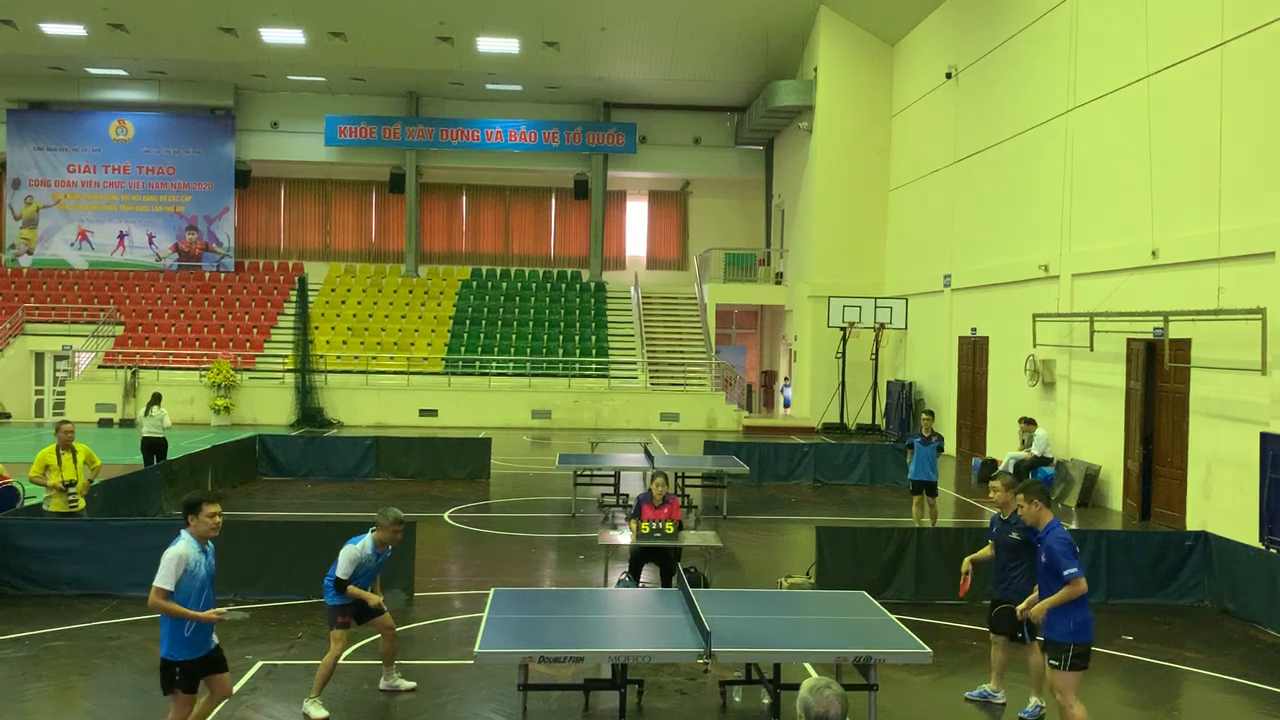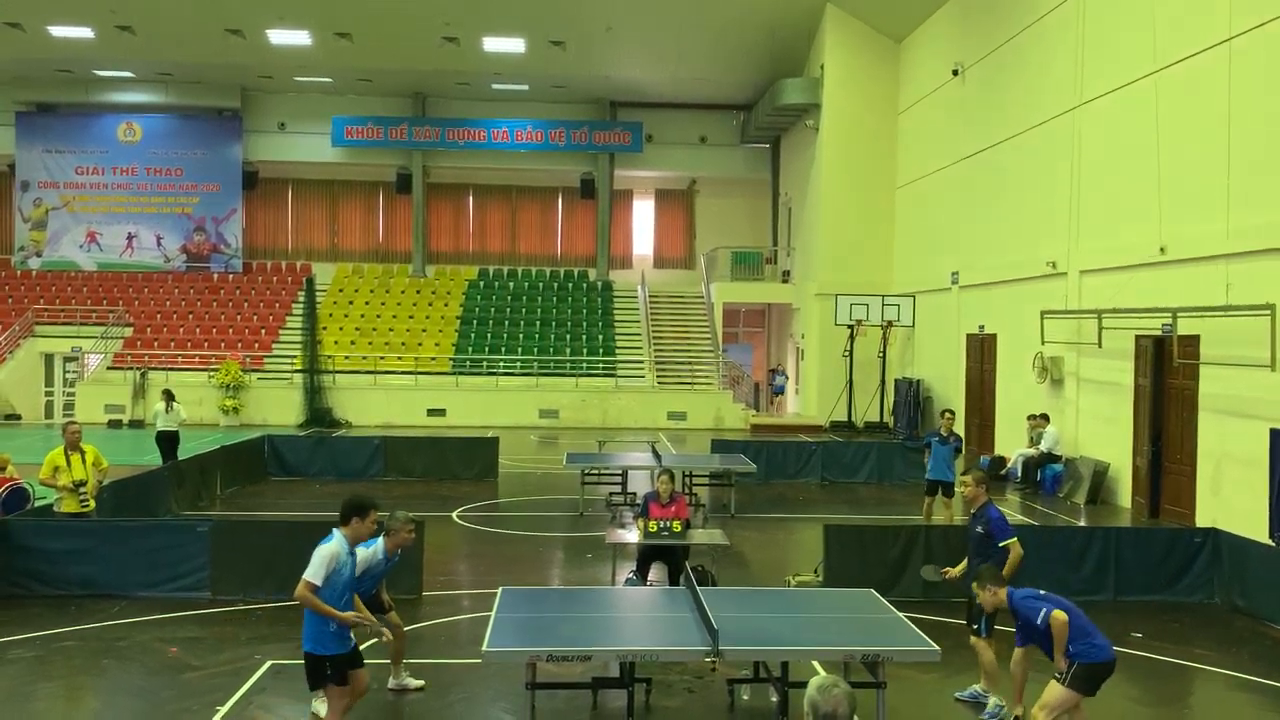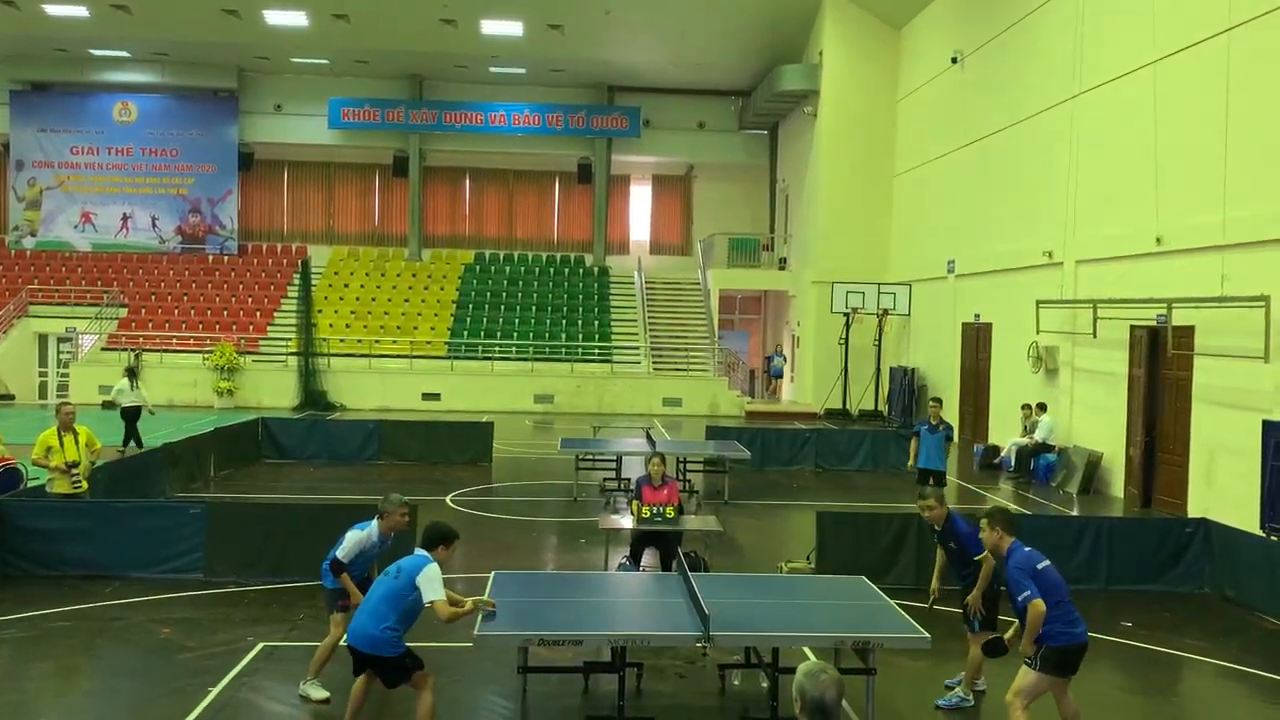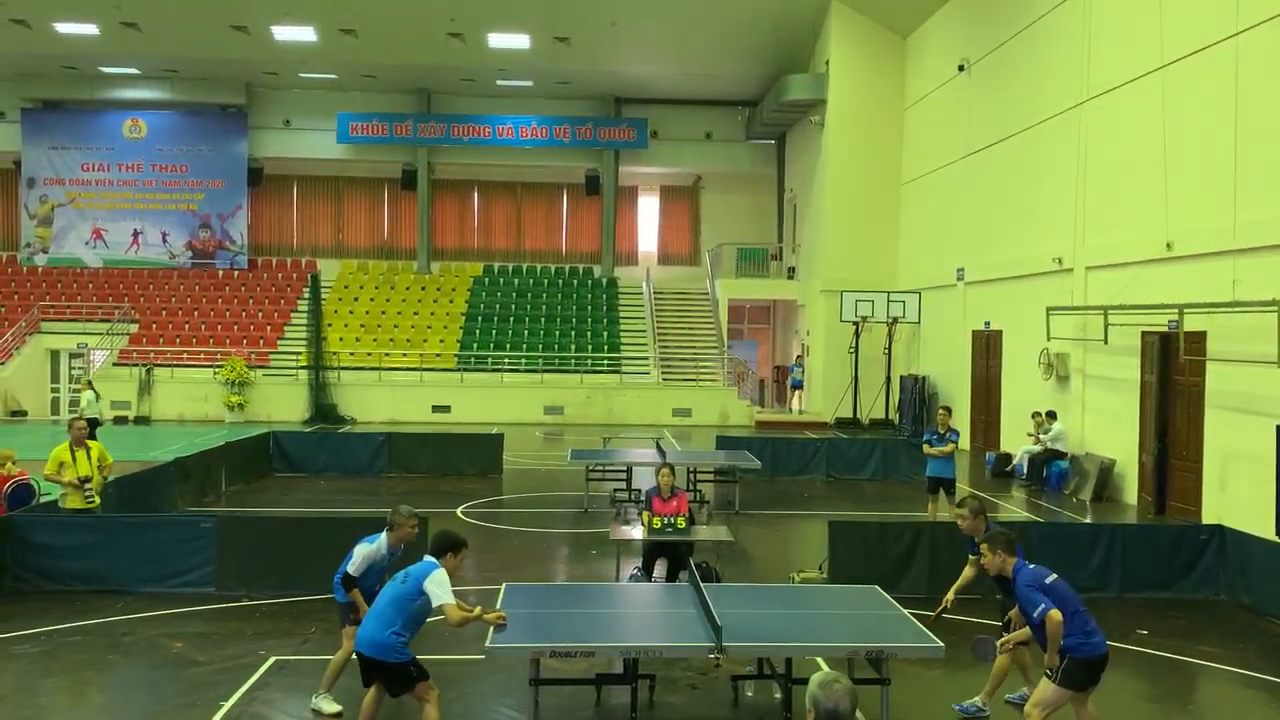
dt=1s
person 1, frame 1
left shoulder: (1027, 523)
right shoulder: (995, 520)
right wrist: (971, 558)
left hip: (1021, 595)
right hip: (1000, 593)
left knee: (1029, 646)
right knee: (997, 639)
right ankle: (995, 689)
person 1, frame 2
left shoulder: (993, 516)
right shoulder: (975, 514)
left elbow: (1017, 551)
right wrist: (958, 569)
left knee: (979, 641)
right knee: (981, 639)
right ankle: (984, 688)
person 1, frame 3
left shoulder: (962, 529)
right shoulder: (936, 524)
left elbow: (989, 562)
left wrist: (977, 594)
right wrist: (936, 578)
left hip: (983, 586)
right hip: (968, 583)
left knee: (977, 636)
right knee: (972, 633)
left ankle: (964, 693)
right ankle: (974, 678)
person 1, frame 4
right shoulder: (974, 538)
right elbow: (973, 566)
left wrist: (1019, 609)
right wrist: (954, 590)
right hip: (1009, 596)
right knee: (1015, 645)
left ankle: (982, 702)
right ankle: (1031, 690)
person 2, frame 1
left shoulder: (208, 547)
right shoulder: (178, 552)
right elbow: (155, 601)
right wrist: (199, 616)
left hip: (206, 641)
right hip: (180, 647)
left knee: (223, 691)
person 2, frame 2
left shoulder: (347, 549)
right shoulder: (330, 549)
right elbow: (301, 594)
left wrist: (371, 621)
right wrist: (338, 616)
left hip: (342, 639)
right hip: (324, 642)
left knee: (360, 687)
person 2, frame 3
left shoulder: (409, 562)
right shoulder: (429, 567)
left elbow: (438, 593)
right elbow: (445, 614)
left wrist: (470, 602)
right wrist: (467, 610)
left hip: (356, 635)
right hip: (381, 641)
left knee: (368, 675)
right knee: (426, 685)
person 2, frame 4
left shoulder: (418, 569)
right shoulder: (435, 572)
left elbow: (449, 602)
right elbow: (454, 619)
left wrist: (485, 617)
right wrist: (476, 616)
left hip: (364, 642)
right hip: (388, 647)
left knee: (379, 687)
right knee: (430, 697)
person 3, frame 1
left shoulder: (386, 547)
right shoulder: (355, 549)
right elbow: (340, 584)
left wrist: (377, 593)
right wrist: (368, 597)
left hip: (364, 595)
right hip: (339, 596)
left knee: (389, 629)
right knee: (338, 648)
left ankle: (390, 678)
right ankle: (312, 700)
person 3, frame 2
left shoulder: (395, 551)
right shoulder: (366, 552)
left wrist: (382, 594)
left hip: (369, 594)
left knee: (397, 629)
left ankle: (397, 677)
person 3, frame 3
left shoulder: (387, 534)
right shoulder: (360, 534)
right elbow: (336, 566)
left wrist: (374, 582)
right wrist: (354, 594)
left hip: (359, 577)
right hip: (336, 580)
right knee: (337, 632)
right ankle: (309, 682)
person 3, frame 4
left shoulder: (397, 546)
right shoulder: (369, 547)
right elbow: (348, 580)
right wrist: (363, 608)
left hip: (371, 591)
right hip: (349, 594)
right knee: (350, 646)
right ankle: (320, 696)
person 4, frame 1
left shoulder: (1056, 539)
right shoulder: (1048, 536)
left elbow: (1079, 586)
left wrist: (1044, 605)
right wrist: (1029, 601)
left hip: (1070, 631)
right hip: (1059, 629)
left knee: (1067, 698)
right knee: (1059, 691)
person 4, frame 2
left shoulder: (1021, 602)
right shoulder: (1022, 615)
left elbow: (1061, 619)
right elbow: (1018, 661)
left wrist: (1059, 657)
right wrist: (1017, 705)
left hip: (1088, 658)
right hip: (1100, 656)
right knee: (1070, 704)
person 4, frame 3
left shoulder: (1016, 564)
right shoulder: (1026, 555)
left elbow: (1037, 608)
left wrist: (1026, 643)
right wrist: (1014, 631)
left hip: (1055, 642)
right hip: (1075, 637)
left knee: (1015, 702)
right knee: (1060, 692)
person 4, frame 4
left shoulder: (1024, 583)
right shoulder: (1033, 571)
left elbow: (1055, 619)
left wrist: (1051, 656)
right wrist: (1012, 638)
left hip: (1078, 654)
right hip: (1095, 649)
right knee: (1080, 702)
